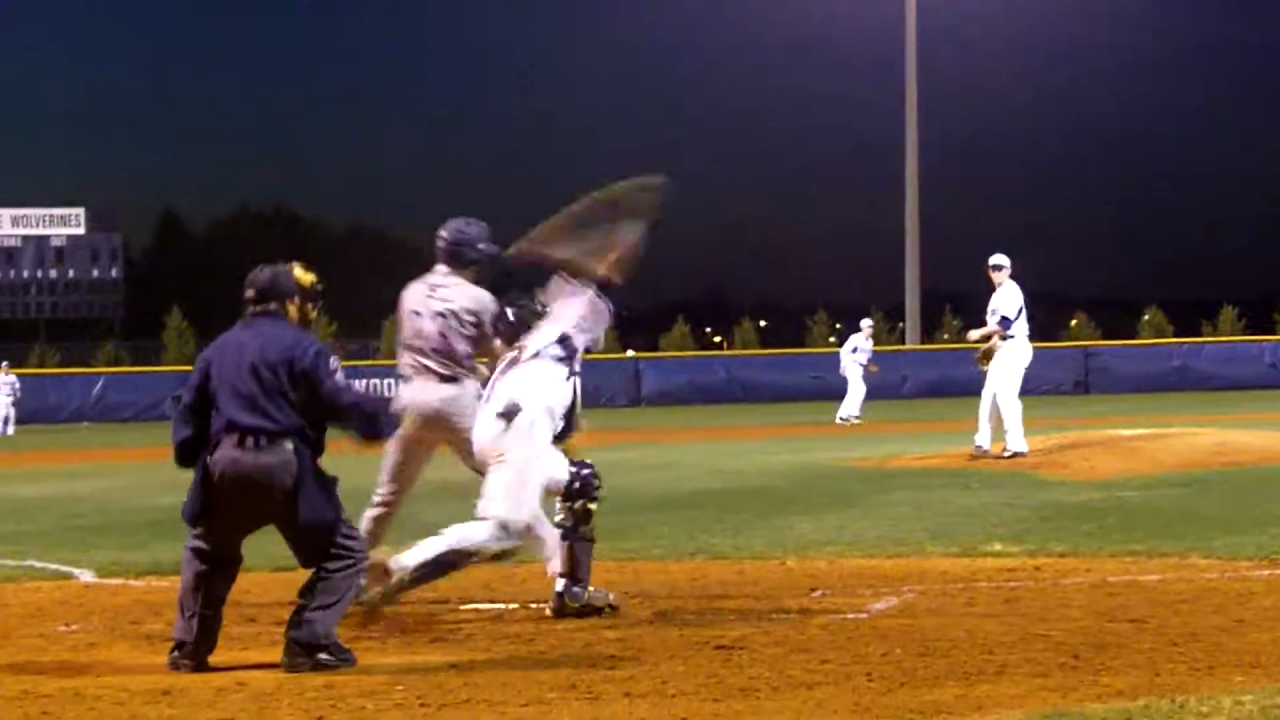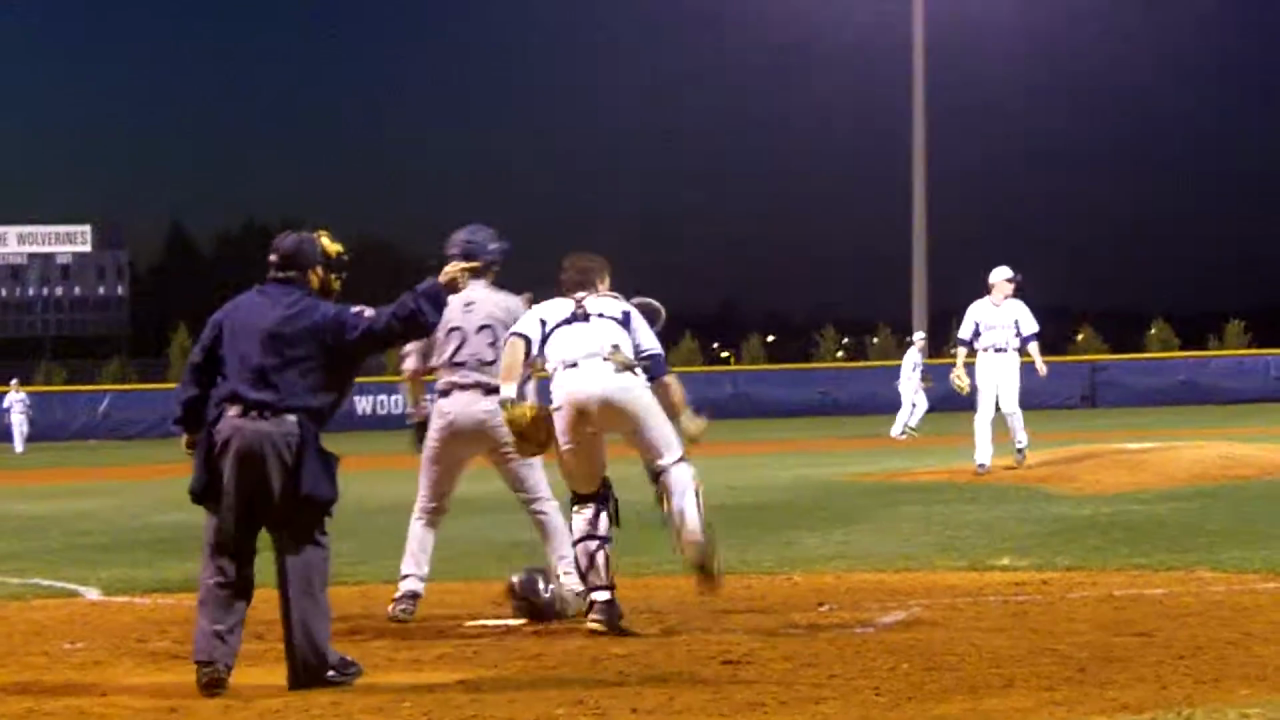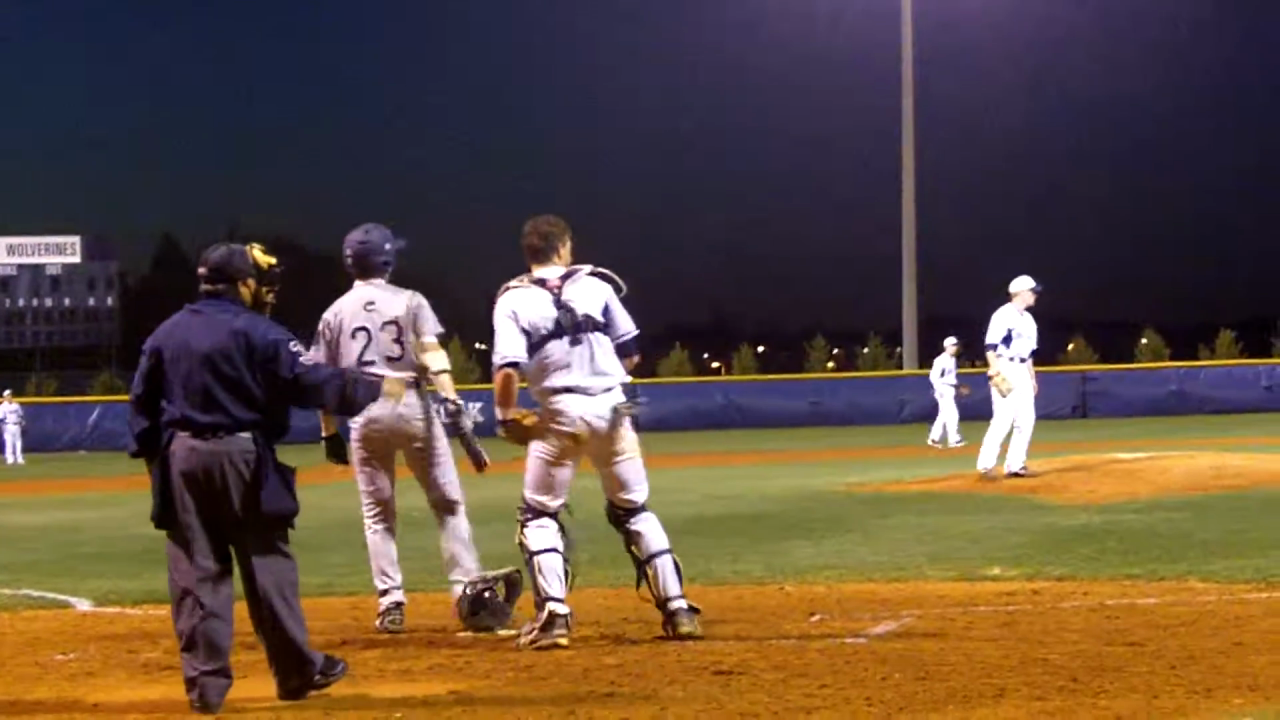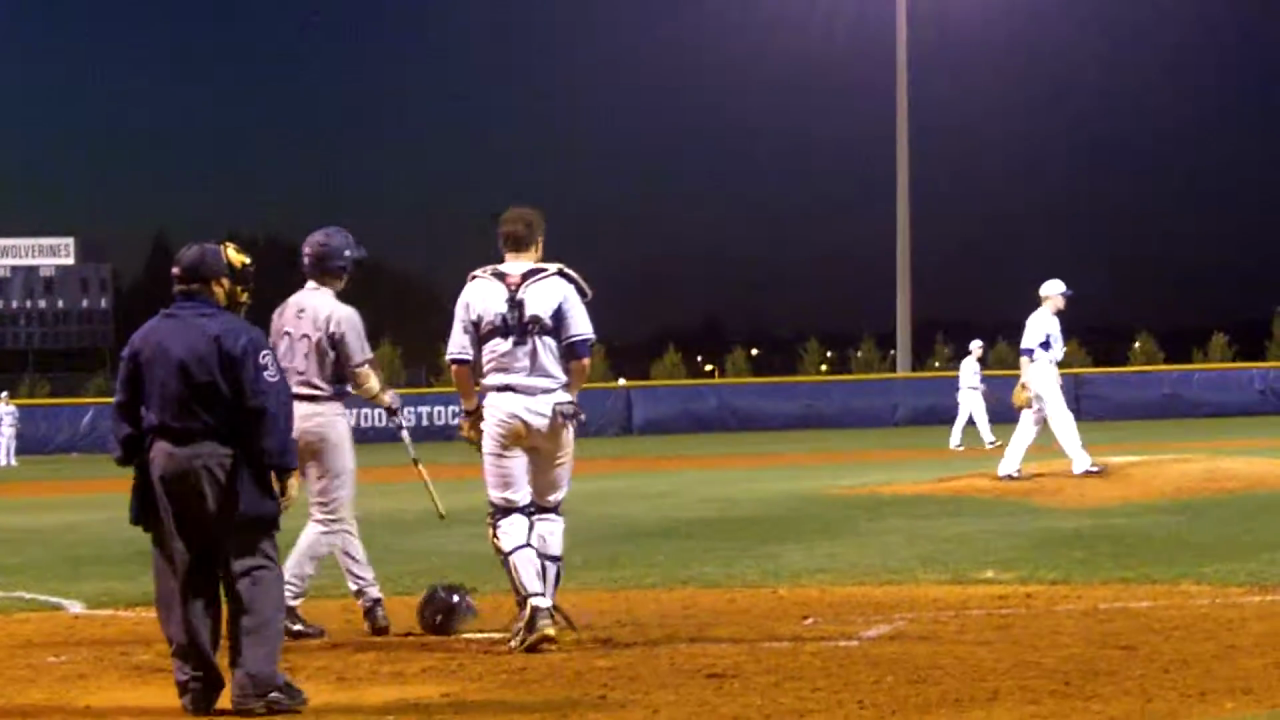
dt=0.5s
person 1, frame 1
left shoulder: (219, 348)
right shoulder: (303, 347)
left elbow: (188, 416)
right elbow: (344, 403)
left wrist: (198, 462)
right wrist: (383, 417)
left hip: (226, 464)
right hip: (285, 465)
left knee: (207, 550)
right knee: (345, 553)
left ankle: (189, 647)
right ankle: (307, 645)
person 1, frame 2
left shoulder: (233, 310)
right shoulder: (323, 318)
left elbow: (198, 370)
right elbow: (390, 324)
left wrist: (192, 424)
right wrist: (438, 288)
left hip: (229, 433)
right hip: (287, 438)
left knee: (225, 553)
right knee: (301, 551)
left ankle: (212, 658)
right ankle: (311, 663)
person 1, frame 3
left shoulder: (166, 333)
right shoulder: (259, 334)
left elbow: (143, 401)
right elbow: (316, 382)
left wrist: (153, 454)
right wrist: (374, 387)
left hip: (183, 459)
right hip: (243, 457)
left knee: (196, 575)
right knee: (271, 568)
left ankle: (206, 682)
right ankle: (298, 671)
person 1, frame 4
left shoulder: (145, 336)
right shoulder: (238, 336)
left elbow: (126, 408)
right elbow: (267, 408)
left wrist: (138, 460)
right wrist: (284, 468)
left hip: (164, 463)
right hip: (225, 463)
left knee: (182, 578)
right knee: (252, 570)
right ankle: (257, 682)
person 2, frame 1
right shoulder: (564, 326)
right hip: (519, 432)
left knee: (581, 481)
right knee: (499, 533)
left ankle: (572, 592)
right ankle: (396, 572)
person 2, frame 2
left shoulder: (543, 311)
right shoulder: (623, 309)
left elbow: (516, 343)
right elbow: (660, 374)
left wrist: (509, 397)
right wrist: (686, 418)
left hip: (569, 390)
right hip: (620, 381)
left knee: (588, 500)
right knee: (671, 463)
left ankle: (602, 602)
right ankle: (694, 543)
person 2, frame 3
left shoulder: (512, 300)
right shoulder: (596, 285)
left elbow: (507, 371)
right elbow: (630, 355)
left wrist: (508, 416)
left hip: (558, 414)
right hip: (609, 408)
left knee: (539, 516)
right knee: (633, 511)
left ankle: (553, 616)
right ankle: (676, 610)
person 2, frame 4
left shoulder: (476, 290)
right shoulder: (560, 285)
left elbow: (460, 365)
right elbow: (581, 359)
left wrist: (469, 407)
left hip: (501, 408)
right hip: (553, 407)
left knee: (509, 513)
right knee: (548, 509)
left ankle: (536, 607)
right ankle: (543, 605)
person 3, frame 1
left shoulder: (411, 292)
right shoulder: (479, 299)
right elbow: (492, 353)
left hip: (411, 395)
right hip: (456, 397)
left knee: (388, 494)
person 3, frame 2
left shoulder: (437, 307)
right shoulder: (510, 306)
left elbow: (413, 371)
left hip: (449, 409)
right hip: (497, 409)
left knee: (428, 508)
right knee: (541, 502)
left ankle: (409, 590)
right ankle: (573, 588)
person 3, frame 3
left shoulder: (335, 313)
right shoulder: (409, 301)
right elbow: (433, 353)
left wrist: (330, 432)
right wrist: (451, 399)
left hip: (364, 412)
right hip: (412, 406)
left knee: (378, 513)
right knee: (447, 501)
left ankle: (391, 604)
right ankle: (467, 589)
person 3, frame 4
left shoulder: (285, 309)
right shoulder: (341, 314)
right elbow: (361, 377)
right wrist: (387, 400)
left hip: (289, 414)
right hip: (324, 416)
left knee: (332, 513)
right knee: (330, 517)
left ankle: (369, 598)
right ankle: (284, 603)
person 4, frame 1
left shoulder: (1011, 291)
right shoulder: (997, 294)
left elbow: (1004, 324)
left wrist: (979, 333)
right wrist: (986, 339)
left hip: (1016, 347)
right hip: (1002, 349)
left knee: (1006, 396)
right knee: (988, 394)
left ankle: (1017, 446)
right ankle: (983, 443)
person 4, frame 2
left shoulder: (1018, 307)
right shoulder: (977, 308)
left elbow: (1030, 336)
right elbow: (964, 339)
left wrist: (1038, 359)
right wrist: (959, 365)
left hip: (1009, 359)
right hip: (986, 361)
left knee: (1009, 405)
right knee: (984, 411)
left ankle: (1020, 443)
right ankle: (983, 460)
person 4, frame 3
left shoulder: (1029, 319)
right shoulder: (1003, 315)
right elbow: (991, 345)
left wrist: (1032, 377)
right wrist: (994, 367)
left hip: (1023, 372)
right hip: (1005, 371)
left knee: (1026, 419)
right knee: (1003, 419)
left ankle: (1015, 465)
right ankle: (986, 464)
person 4, frame 4
left shoulder: (1052, 320)
right shoulder: (1038, 319)
right elbow: (1026, 350)
left wrist: (1057, 378)
right wrist: (1025, 376)
left hip: (1046, 375)
right hip: (1038, 374)
left knee: (1029, 423)
right knee: (1061, 417)
left ankle: (1008, 468)
right ankle: (1081, 463)
